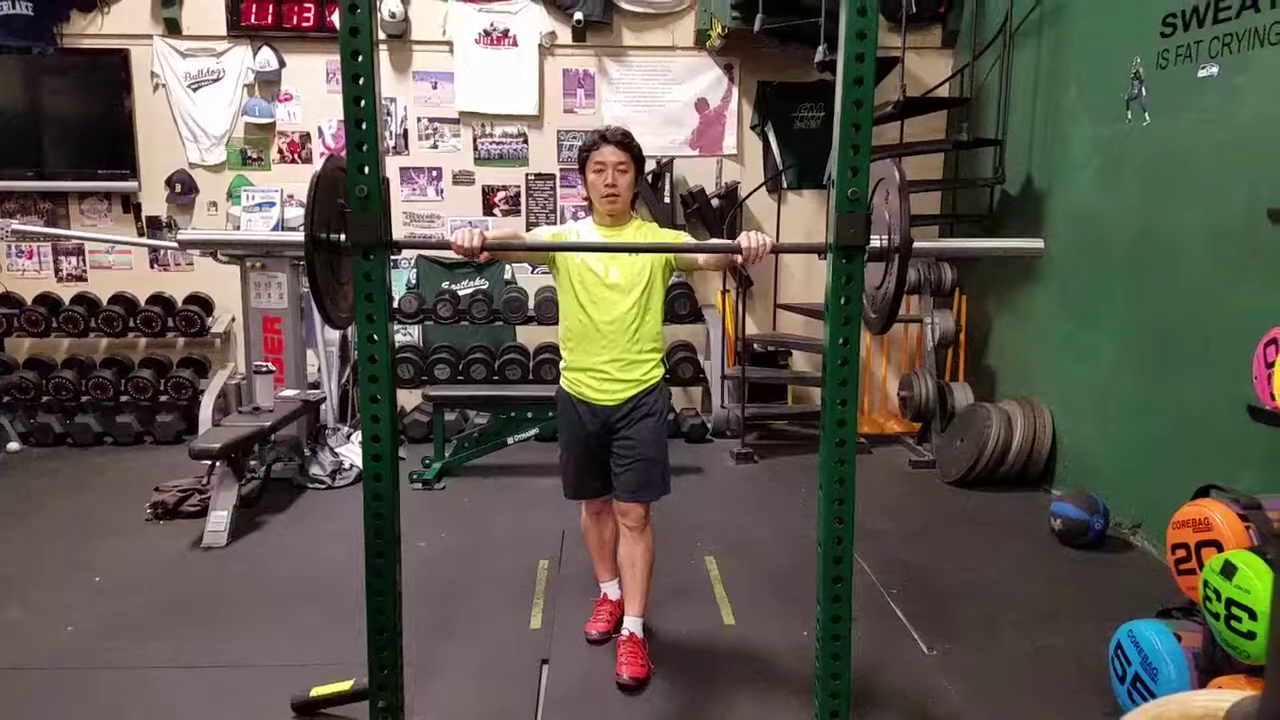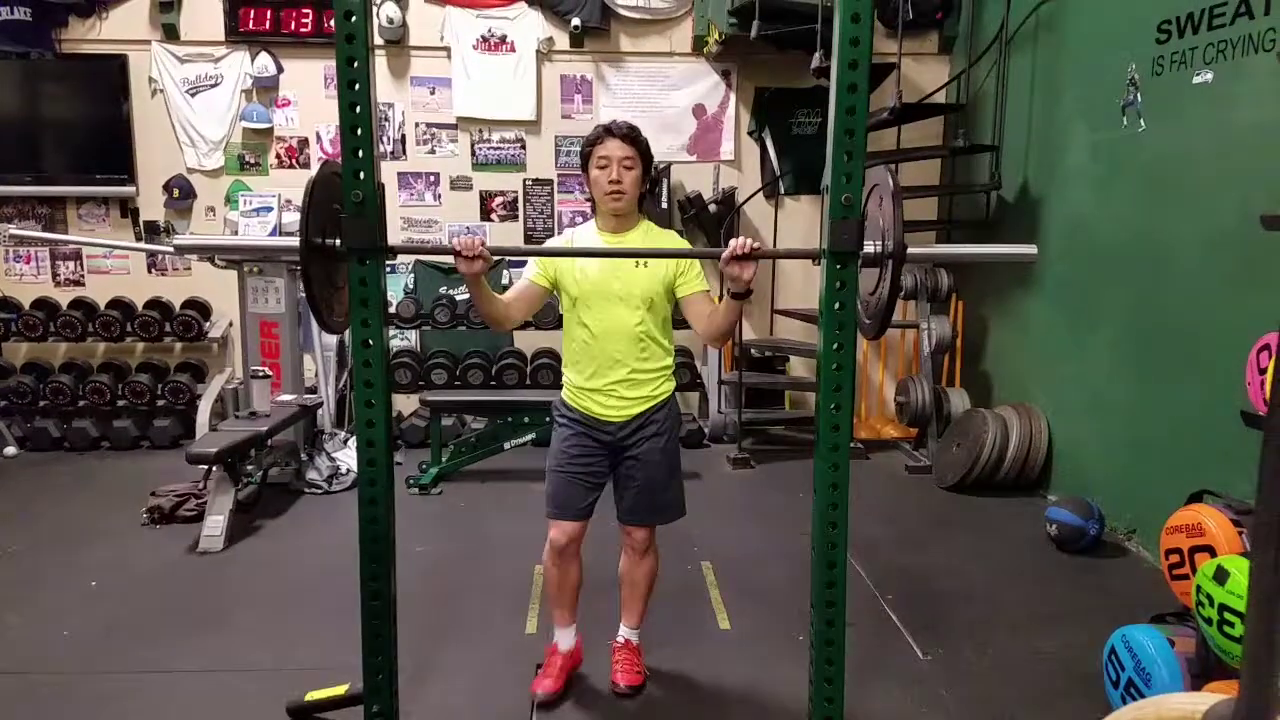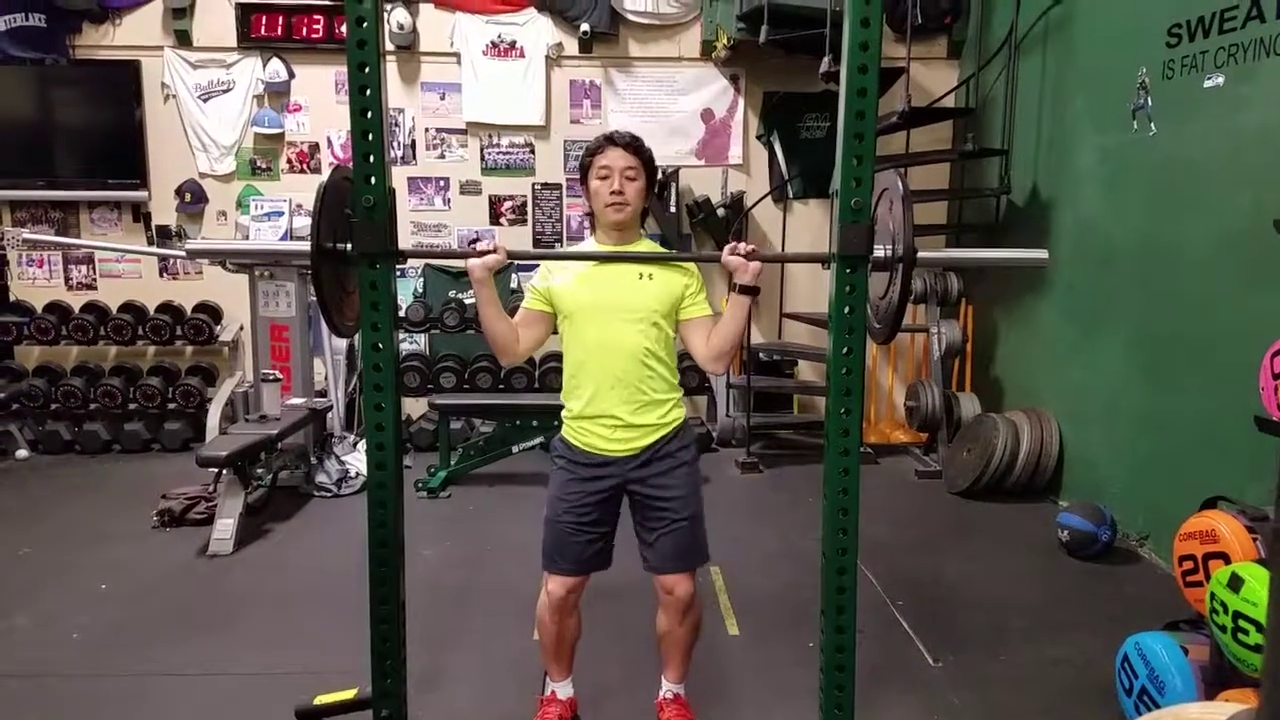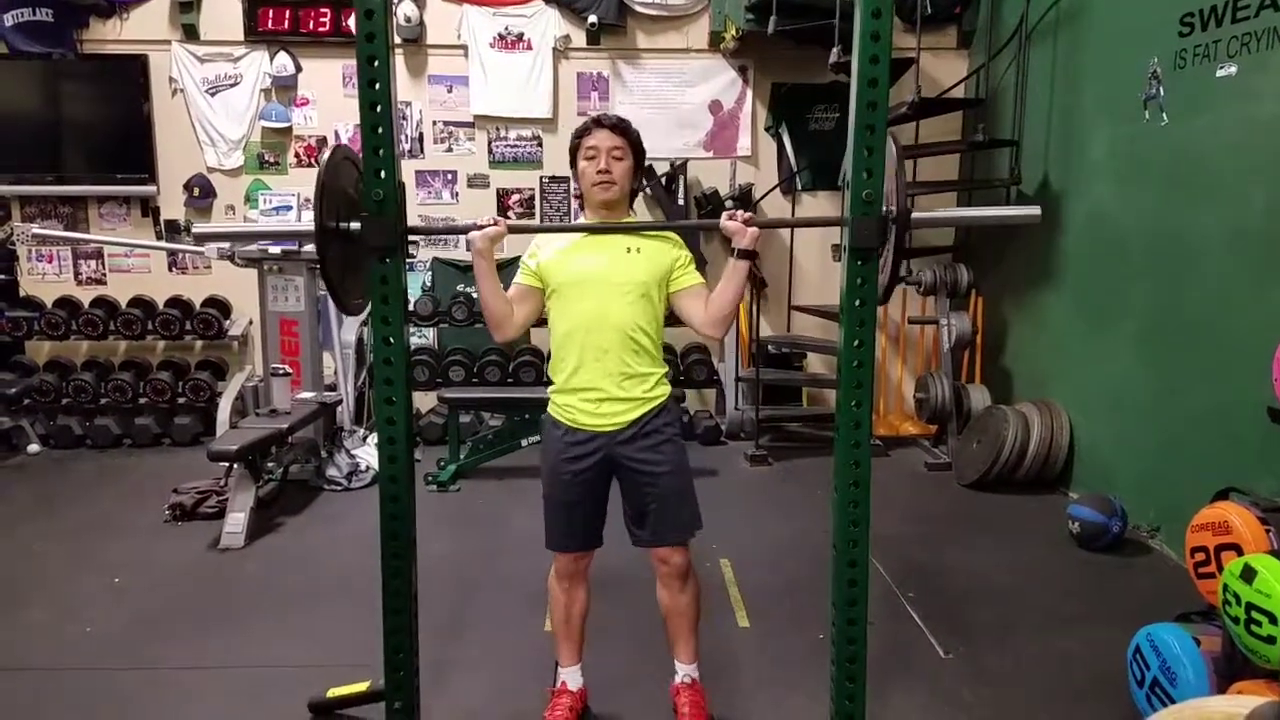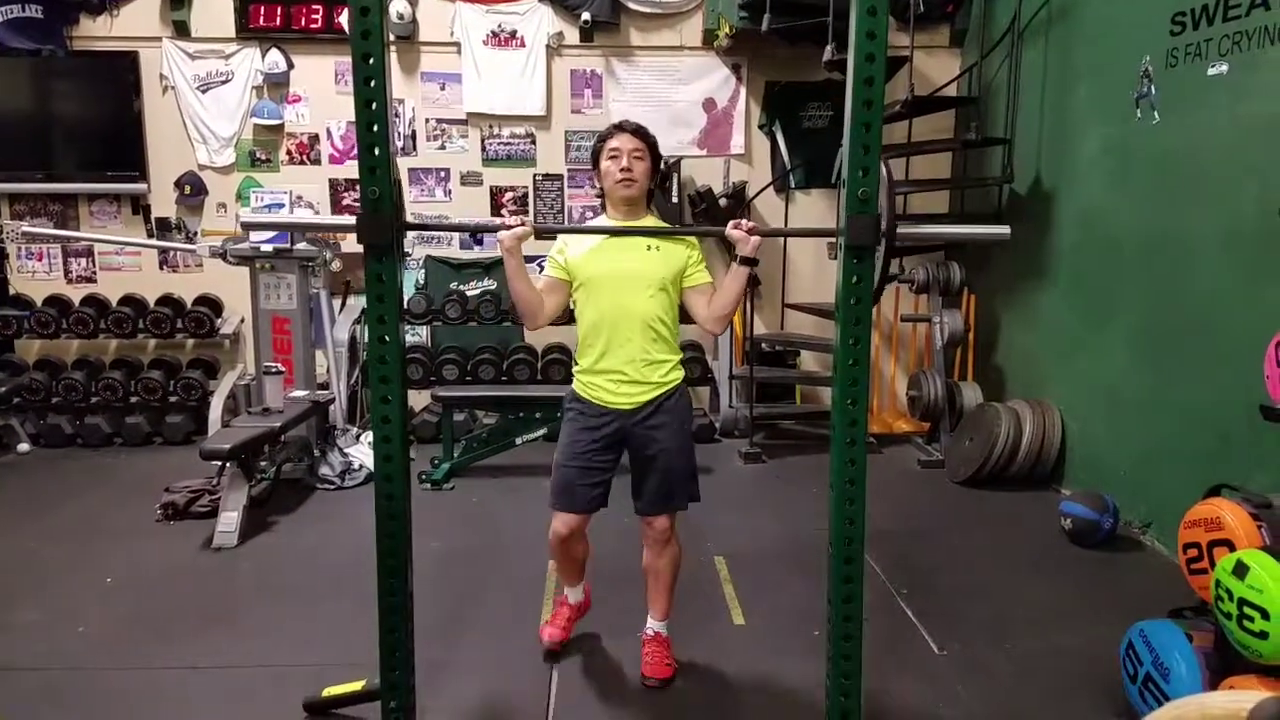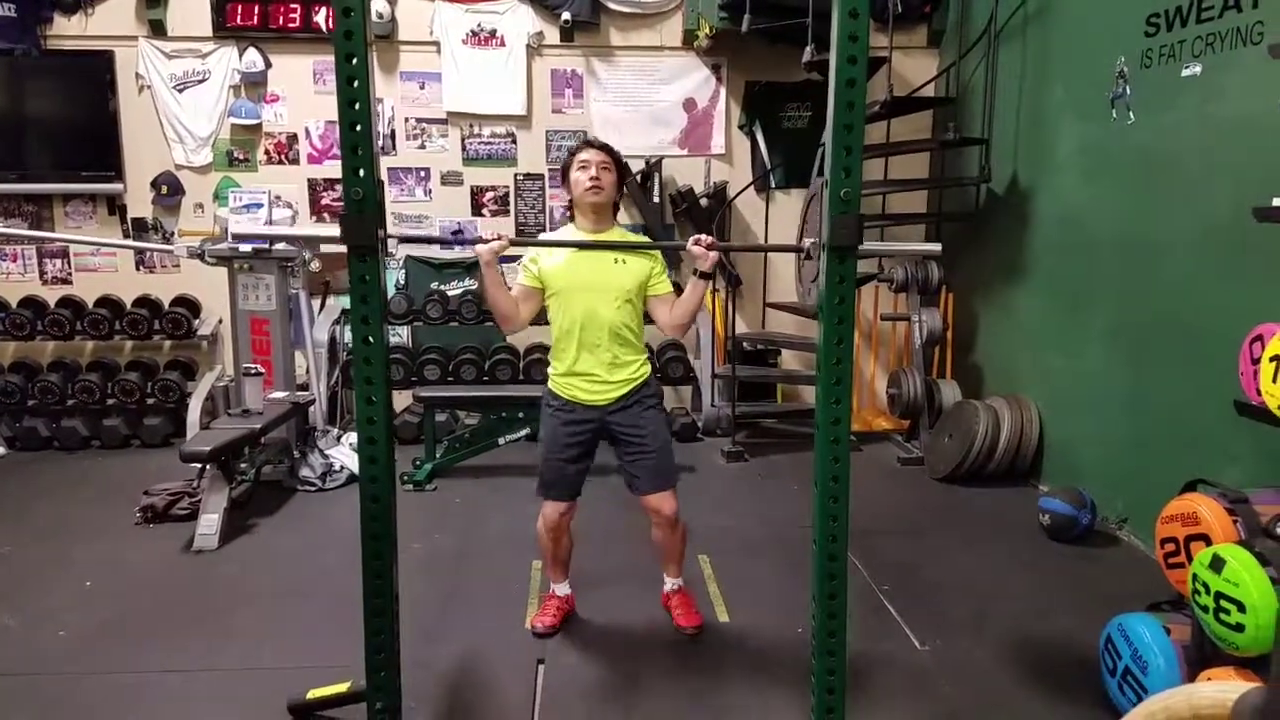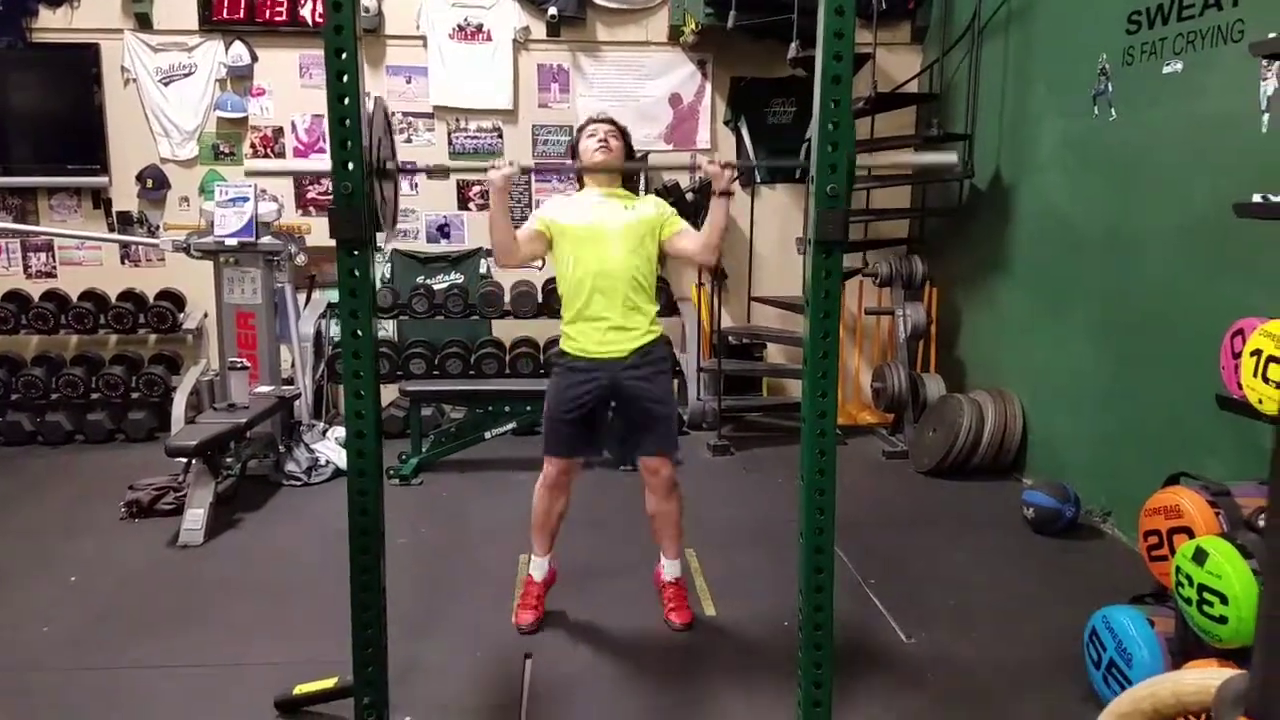
dt=0.7s
person 1, frame 1
left shoulder: (659, 238)
right shoulder: (562, 236)
left elbow: (708, 257)
right elbow: (514, 245)
left wrist: (742, 250)
right wrist: (480, 242)
left hip: (641, 397)
right hip: (579, 395)
left knee: (633, 513)
right knee: (594, 504)
left ankle: (633, 630)
right ankle: (608, 595)
person 1, frame 2
left shoulder: (671, 249)
right shoulder: (562, 249)
left elbow: (713, 333)
right elbow: (506, 317)
left wrist: (738, 288)
right wrist: (475, 279)
left hip: (650, 416)
right hip: (579, 414)
left knee: (639, 538)
right knee: (561, 537)
left ankle: (628, 639)
right ankle: (564, 644)
person 1, frame 3
left shoulder: (679, 271)
right shoulder: (556, 270)
left elbow: (716, 359)
right elbow: (510, 351)
left wrist: (744, 287)
right wrist: (482, 283)
left hip: (664, 449)
right hip: (582, 451)
left knee: (679, 590)
right knee: (560, 591)
person 1, frame 4
left shoulder: (665, 245)
right shoulder: (546, 246)
left elbow: (713, 324)
right elbow: (504, 327)
left wrist: (741, 252)
right wrist: (482, 256)
left hip: (648, 422)
right hip: (570, 426)
left knee: (673, 559)
right knee: (568, 564)
person 1, frame 5
left shoulder: (680, 244)
right shoulder: (572, 242)
left elbow: (713, 319)
right elbow: (535, 316)
left wrist: (743, 258)
right wrist: (512, 255)
left hip: (660, 402)
right hip: (590, 402)
left knee: (659, 526)
right knee: (565, 524)
left ankle: (656, 632)
right ankle: (573, 598)
person 1, frame 6
left shoulder: (644, 253)
right shoulder: (544, 252)
left elbow: (674, 325)
right elbow: (510, 321)
left wrist: (702, 273)
right wrist: (488, 265)
left hip: (633, 396)
right hip: (568, 400)
left knee: (664, 508)
right knee: (554, 513)
left ankle: (673, 588)
right ankle: (560, 594)
person 1, frame 7
left shoulder: (650, 208)
right shoulder: (557, 210)
left elbow: (705, 252)
right elbow: (509, 254)
left wrist: (722, 193)
right wrist: (498, 193)
left hip: (642, 355)
right hip: (578, 359)
left knee: (661, 471)
right knee: (556, 471)
left ankle: (669, 577)
right ankle: (538, 575)
